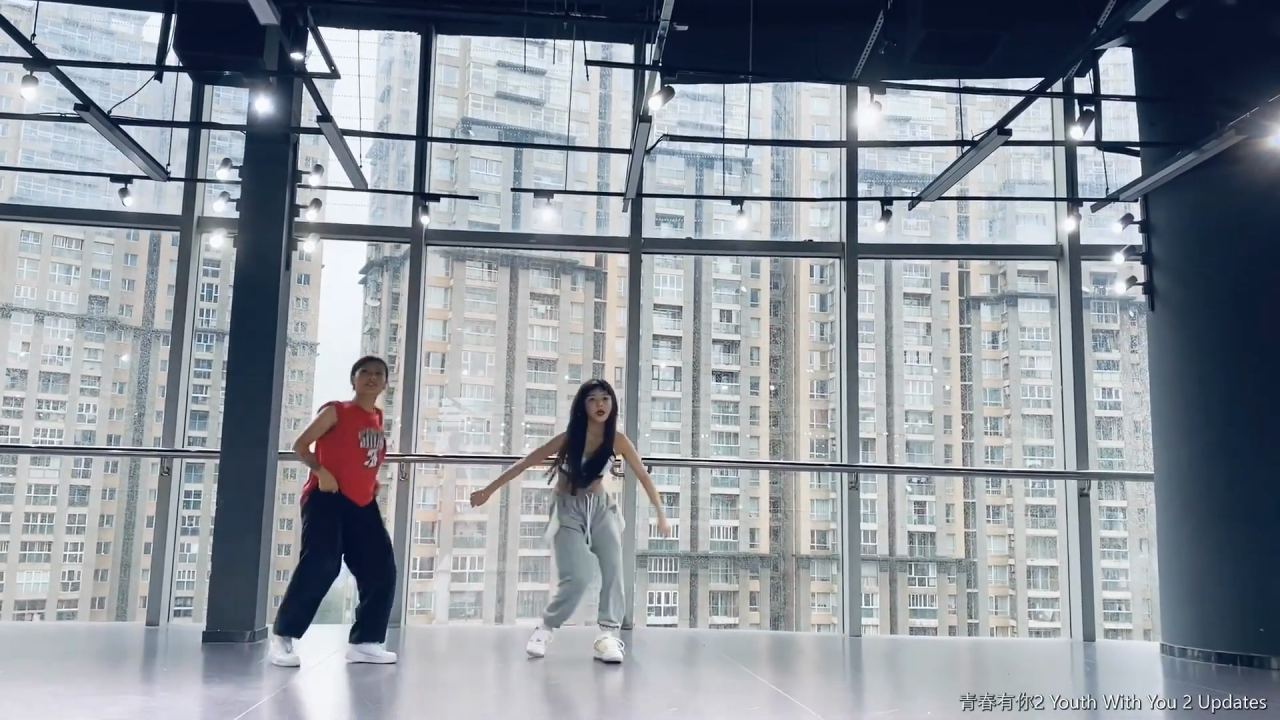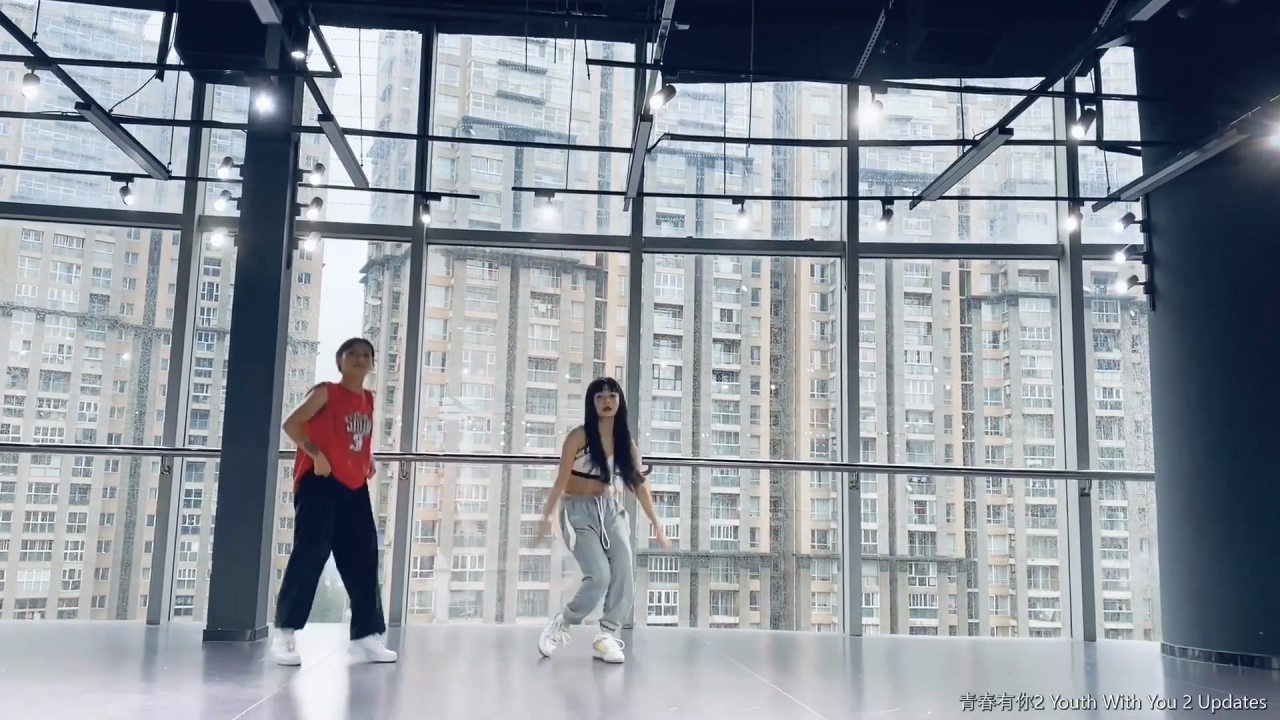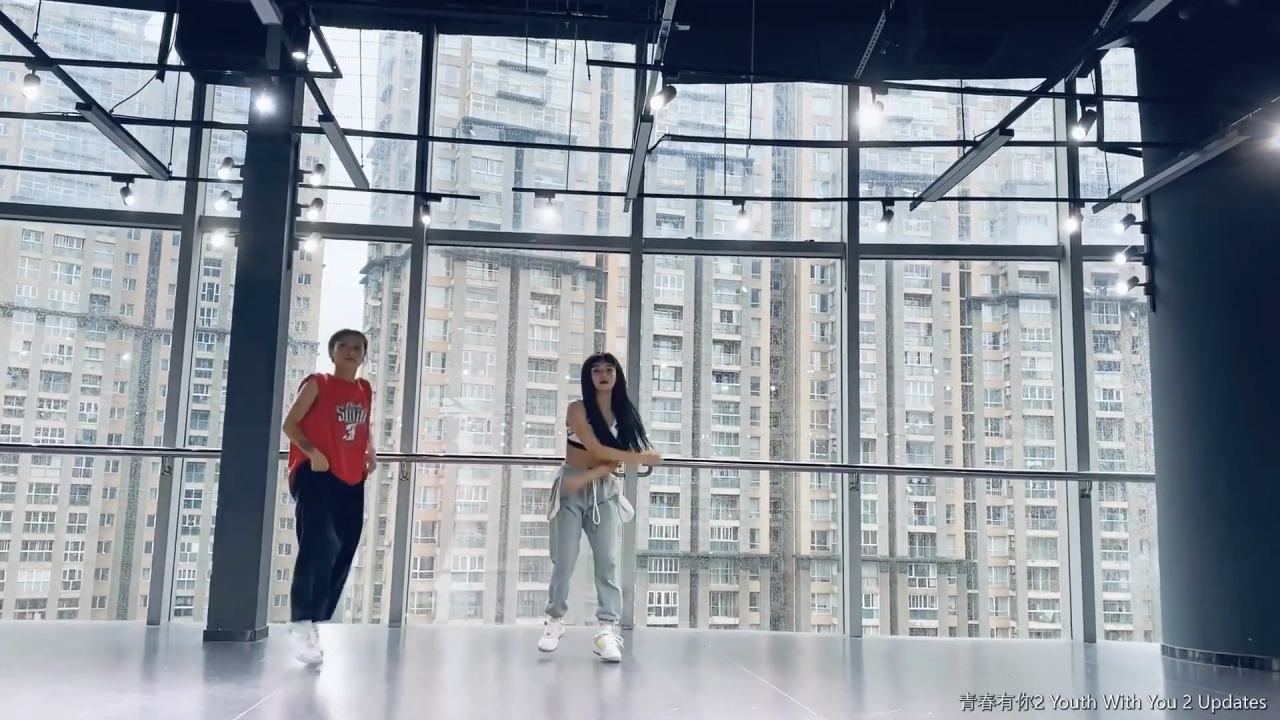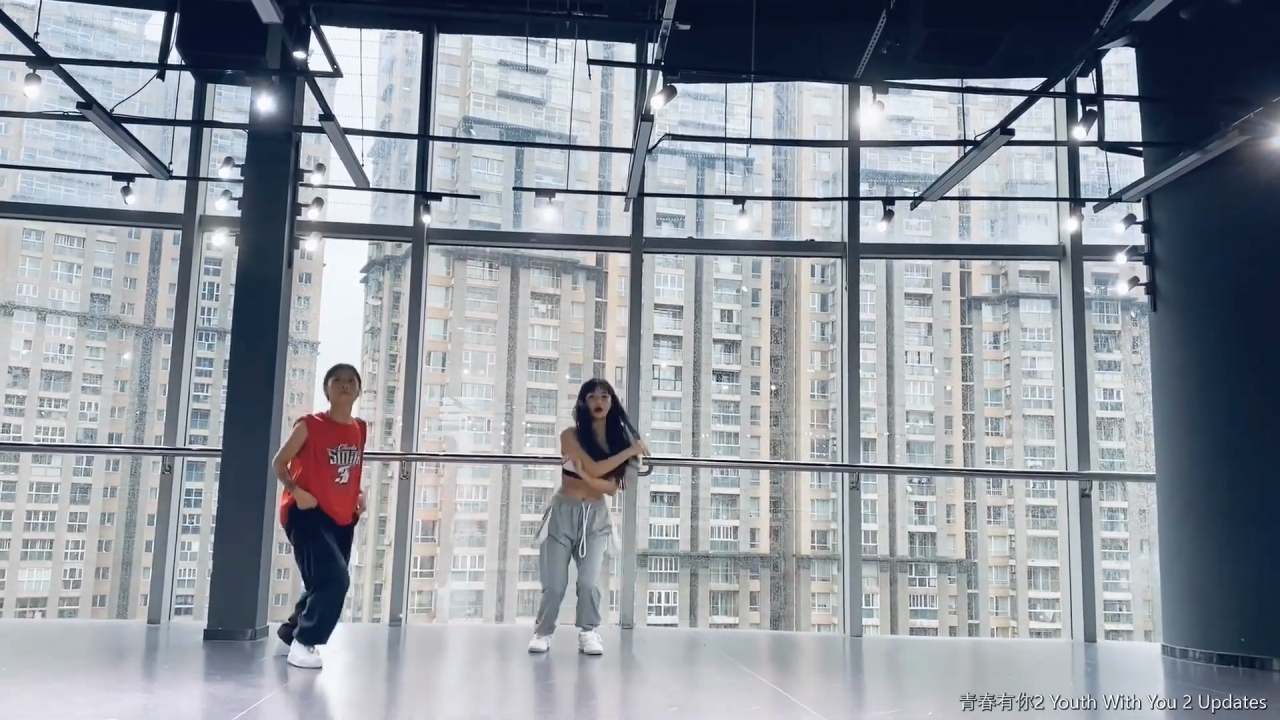
dt=0.2s
person 1, frame 1
left shoulder: (378, 417)
right shoulder: (336, 412)
right elbow: (301, 445)
right wrist: (320, 471)
left hip: (363, 504)
right hip: (328, 499)
left knee: (382, 571)
right knee: (319, 567)
left ankle: (365, 641)
right ankle: (283, 639)
person 1, frame 2
left shoulder: (367, 399)
right shoulder: (325, 392)
right elbow: (291, 424)
left wrist: (366, 464)
right wrist: (315, 456)
left hip: (354, 487)
right hip: (319, 482)
left knee: (363, 560)
right knee: (311, 555)
left ankle: (366, 636)
right ankle: (285, 631)
person 1, frame 3
left shoulder: (364, 392)
right shoulder: (316, 385)
right elbow: (290, 423)
left wrist: (369, 454)
right wrist: (311, 451)
left hip: (350, 482)
right hip: (316, 477)
left knee: (341, 554)
right knee: (321, 547)
left ankle: (308, 622)
right ankle: (304, 626)
person 1, frame 4
left shoulder: (360, 429)
right shoulder: (309, 426)
right elbow: (279, 464)
left wrist: (359, 495)
right wrist: (299, 492)
left hip: (342, 517)
right hip: (309, 514)
left knee: (327, 582)
right knee: (334, 580)
left ankle: (293, 633)
right ankle: (304, 644)
person 2, frame 1
left shoulder: (618, 441)
right shoulder: (567, 439)
left elbow: (643, 476)
right elbow: (525, 464)
left wrist: (660, 513)
right wrist: (489, 489)
left hip: (599, 505)
right hip: (567, 509)
left knee: (614, 569)
right knee: (577, 577)
left ankle: (607, 636)
right ankle: (546, 629)
person 2, frame 2
left shoulder: (625, 441)
right shoulder: (578, 437)
left elbow: (637, 484)
right elbow: (562, 481)
left wrist: (656, 525)
right wrist: (546, 518)
left hip: (609, 507)
right hip: (579, 510)
left knee: (624, 572)
right knee: (599, 575)
left ankle: (607, 636)
right ankle: (560, 626)
person 2, frame 3
left shoulder: (623, 414)
right shoulder: (577, 410)
left elbow: (616, 461)
right elbow: (597, 450)
left wrist: (586, 476)
right wrist: (641, 456)
left hip: (604, 490)
right hip: (570, 489)
left knee: (608, 561)
right knee: (564, 561)
left ankle: (607, 632)
right ankle: (554, 622)
person 2, frame 4
left shoulder: (618, 438)
right shoulder: (570, 437)
left elbow: (616, 486)
right elbow: (591, 469)
left wrist: (590, 486)
right wrist: (631, 451)
left hip: (596, 516)
right hip: (564, 513)
left knee: (589, 583)
right knee: (555, 584)
left ankle: (588, 632)
right ankle: (543, 633)
